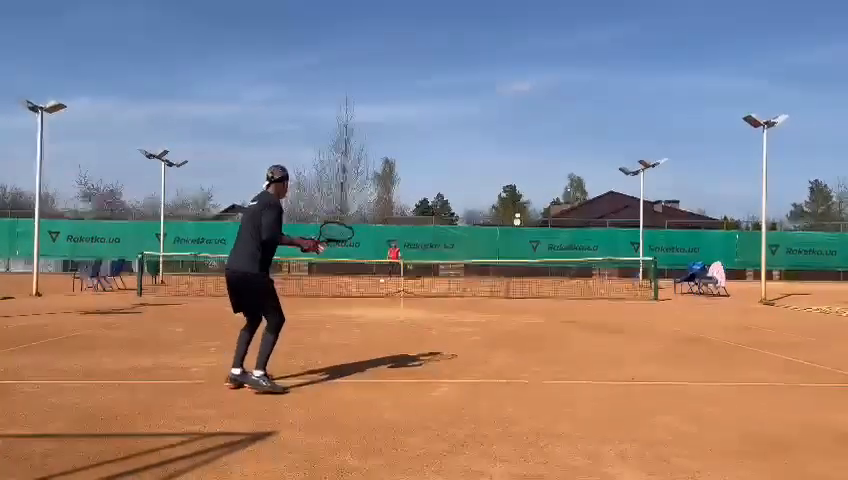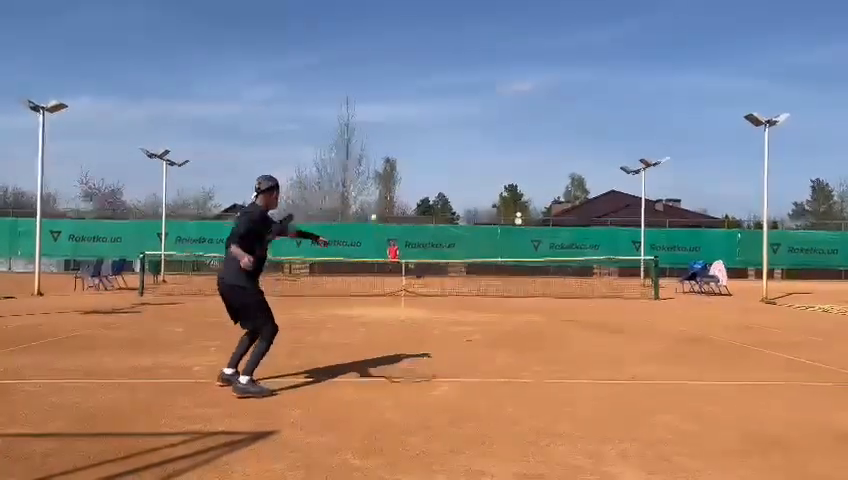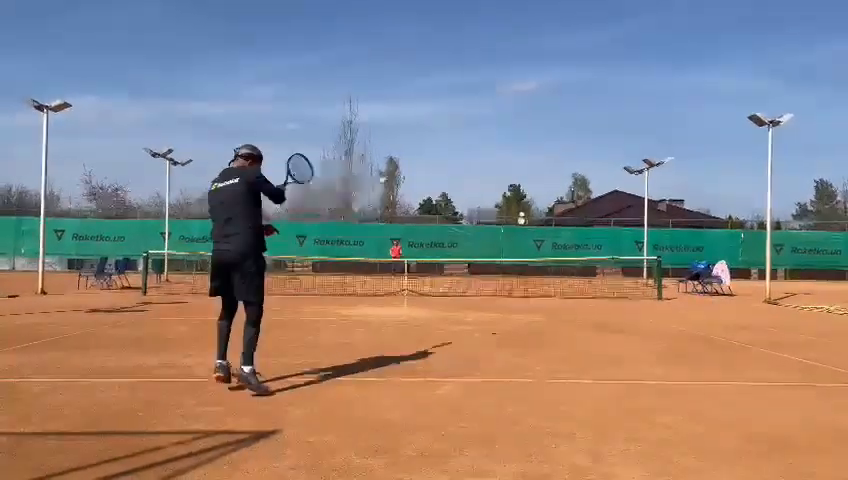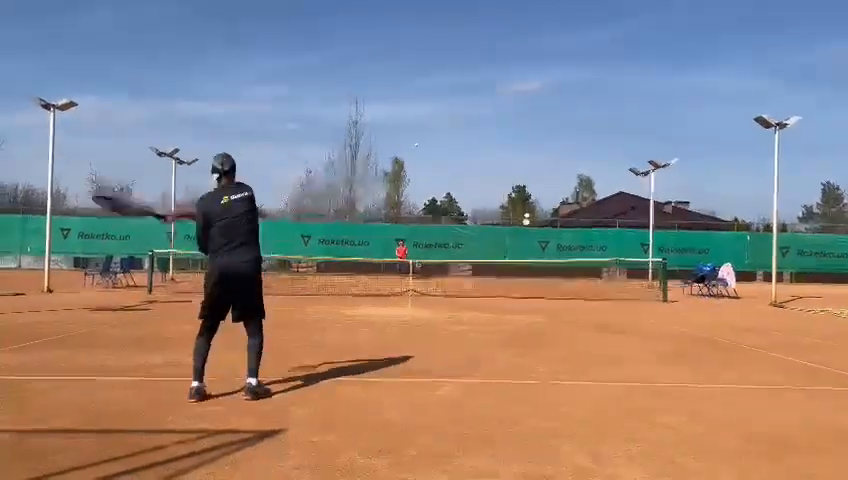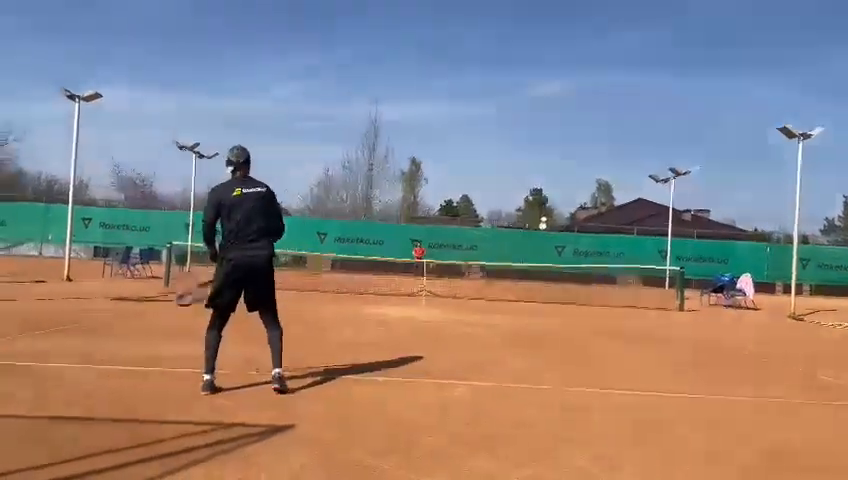
dt=0.3s
person 1, frame 1
left shoulder: (257, 202)
right shoulder: (272, 203)
right elbow: (269, 236)
left wrist: (303, 243)
right wrist: (301, 243)
left hip: (234, 269)
right hip: (252, 271)
left knee: (252, 320)
right knee: (275, 320)
left ankle: (237, 373)
right ankle: (258, 375)
person 1, frame 2
left shoulder: (262, 216)
right shoulder: (252, 213)
left elbow: (282, 229)
right elbow: (231, 242)
left wrist: (314, 237)
right wrist: (242, 256)
left hip: (232, 281)
right hip: (238, 282)
left knee: (256, 328)
right knee: (269, 328)
left ankle: (229, 372)
right ankle: (245, 381)
person 1, frame 3
left shoulder: (215, 184)
right shoulder: (251, 177)
right elbow: (278, 197)
right wrist: (278, 188)
left hip: (221, 253)
right hip: (246, 252)
left knee: (228, 309)
right knee: (253, 311)
left ankle: (222, 363)
right ankle: (247, 371)
person 1, frame 4
left shoulder: (206, 202)
right shoulder: (247, 191)
left elbow: (203, 243)
left hip: (220, 269)
right hip: (249, 267)
left knee: (207, 327)
right knee: (254, 327)
left ankle: (197, 385)
right ankle: (252, 382)
person 1, frame 5
left shoulder: (218, 193)
right shoulder: (266, 190)
left elbow: (207, 230)
right elbow: (279, 228)
left wrist: (214, 253)
left hip: (232, 261)
right hip: (262, 261)
left knee: (217, 321)
right knee: (271, 319)
left ankle: (208, 378)
right ankle: (277, 372)
